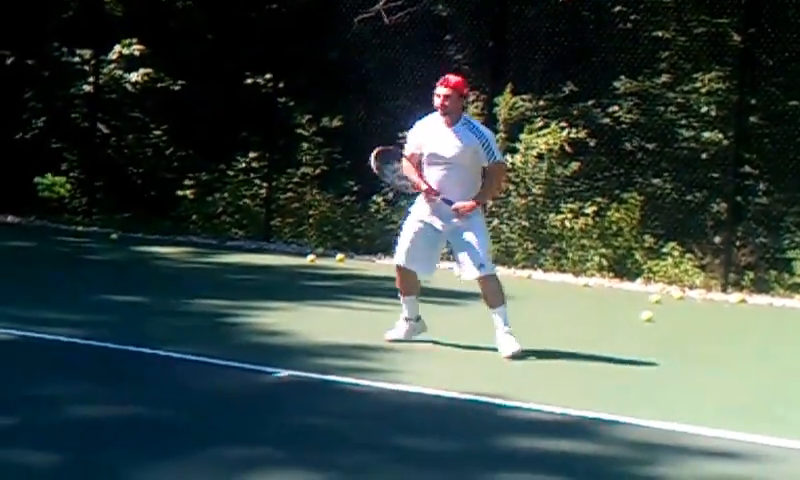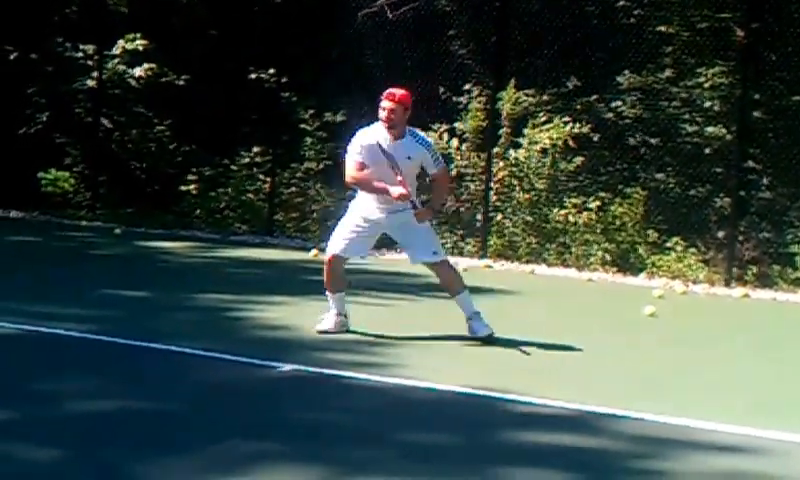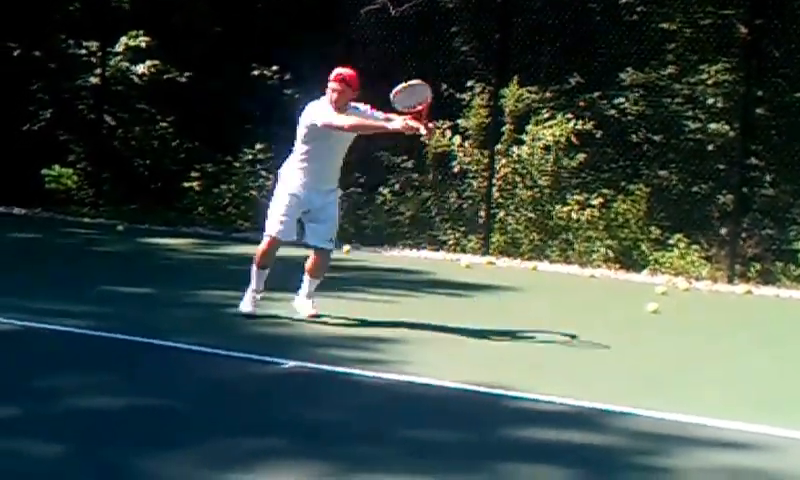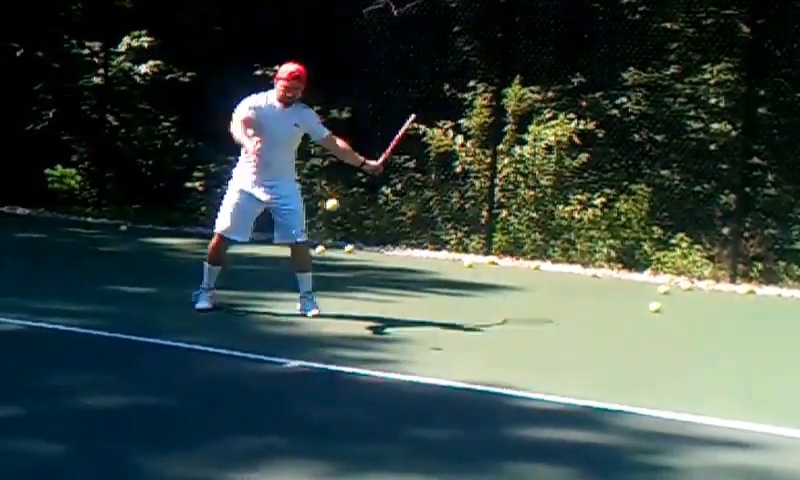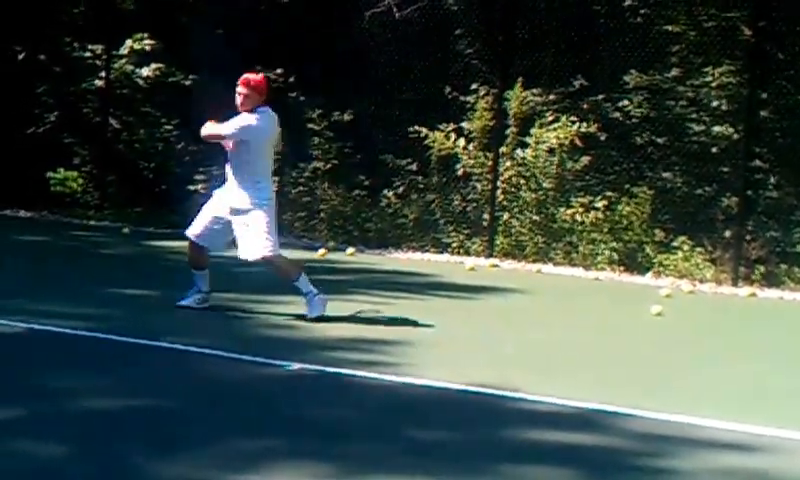
dt=0.4s
person 1, frame 1
left shoulder: (478, 134)
right shoulder: (422, 128)
left elbow: (497, 173)
right elbow: (408, 162)
left wrist: (475, 202)
right wrist: (421, 183)
left hip: (467, 213)
right hip: (427, 210)
left knee: (483, 273)
right knee: (403, 266)
left ankle: (504, 332)
right ankle: (412, 320)
person 1, frame 2
left shoulder: (421, 144)
right shoulder: (364, 137)
left elbow: (442, 179)
right elbow: (352, 176)
left wrist: (431, 207)
right wrist: (389, 189)
left hip: (404, 213)
right hip: (366, 209)
left knee: (440, 262)
right knee: (333, 257)
left ankle: (472, 316)
right ankle: (337, 314)
person 1, frame 3
left shoulder: (358, 110)
right shoulder: (316, 110)
left elbow: (388, 118)
right elbow: (346, 124)
left wrist: (415, 122)
right wrist: (389, 125)
left hip: (326, 191)
right hip: (296, 185)
left knee: (322, 250)
right knee: (274, 237)
left ankle: (305, 296)
right ankle: (254, 292)
person 1, frame 4
left shoulder: (304, 114)
right shoulder: (254, 103)
left elbow: (332, 141)
right elbow: (237, 126)
left wrist: (362, 161)
right wrist: (248, 141)
left hip: (284, 185)
right hip: (246, 181)
left knee: (298, 242)
right knee: (222, 236)
left ankle: (306, 296)
right ankle: (207, 289)
person 1, frame 5
left shoulder: (248, 123)
right shoulder: (268, 117)
left elbow: (207, 131)
right elbow: (275, 144)
left wrist: (212, 127)
left hip: (253, 199)
right hip: (231, 193)
left knee: (266, 254)
right knee: (197, 240)
left ankle: (313, 295)
right ankle: (202, 291)
